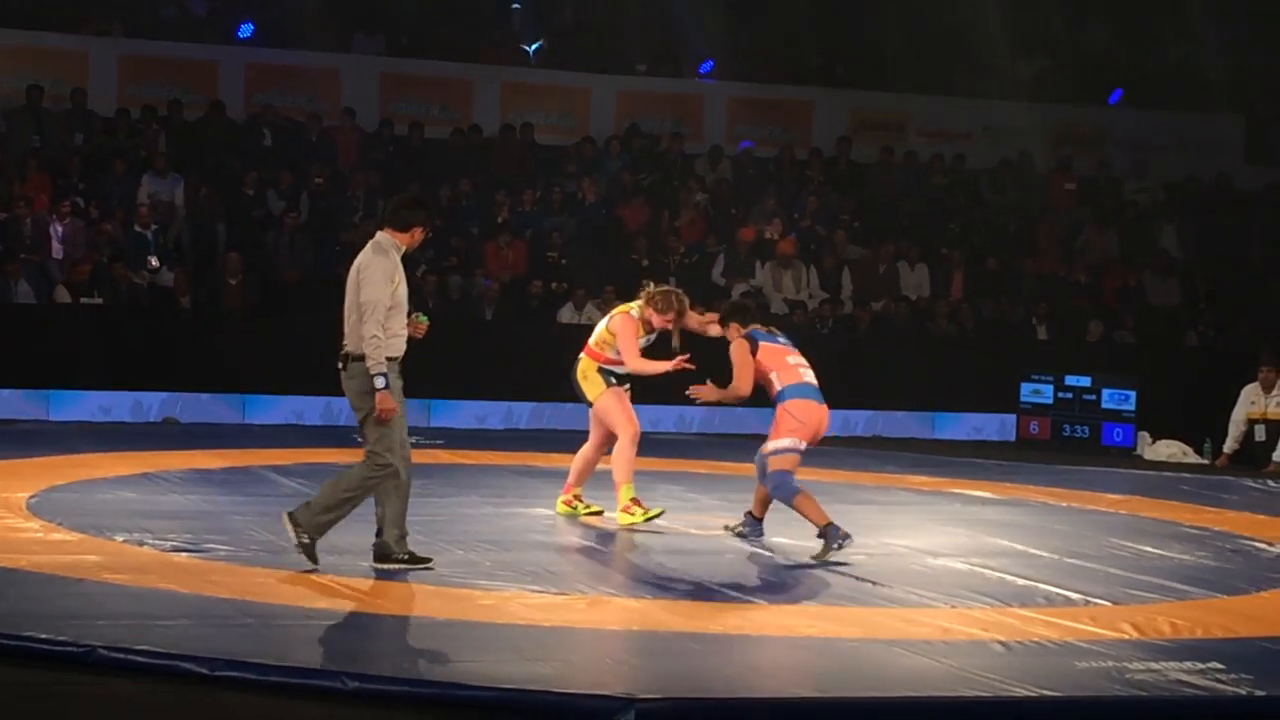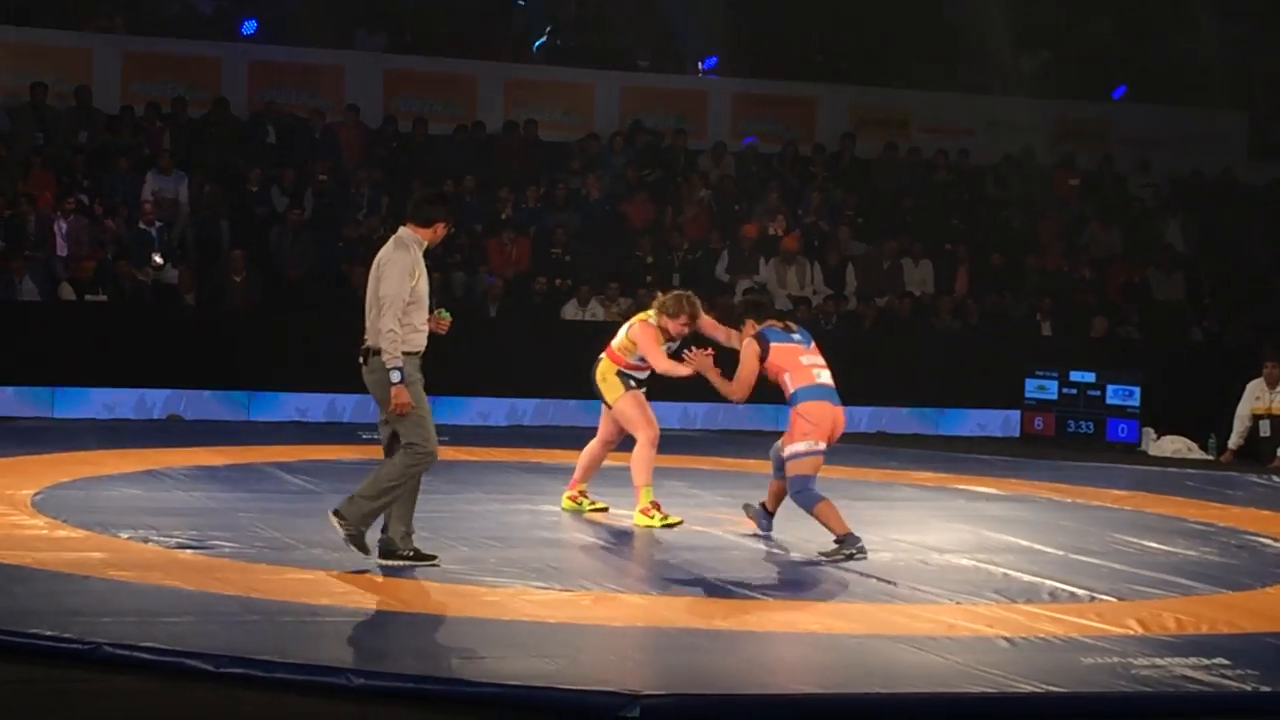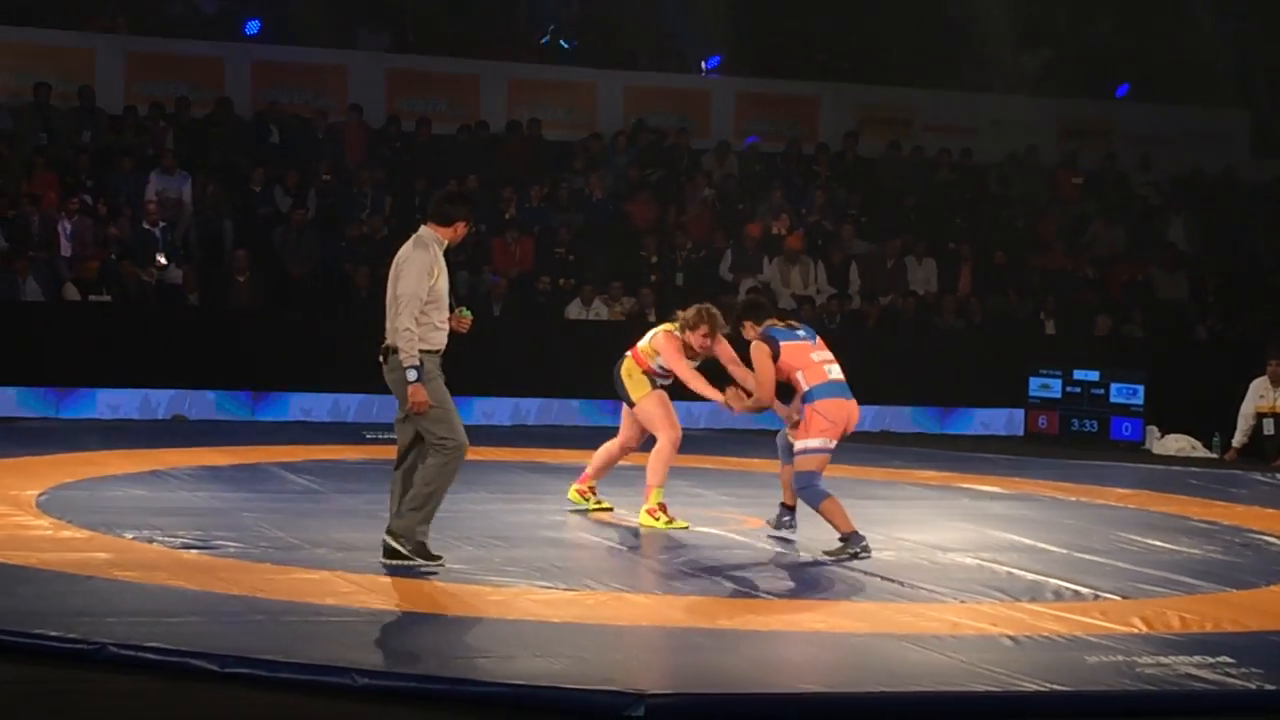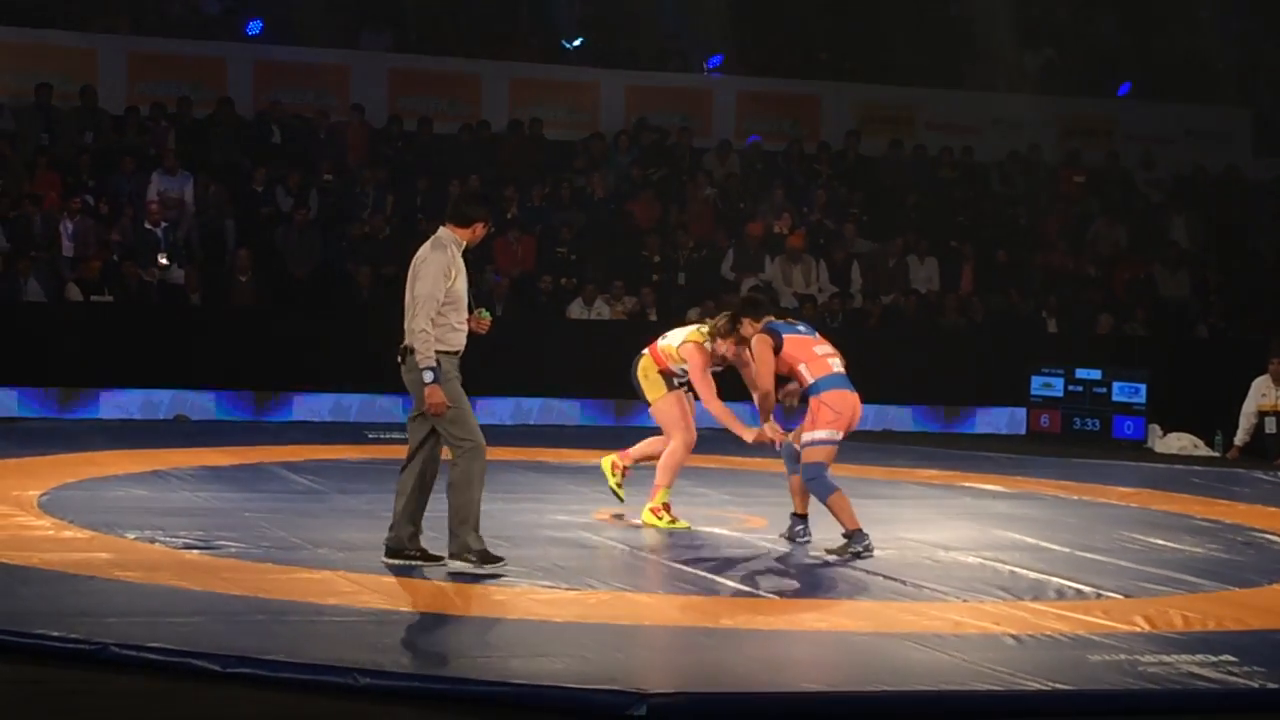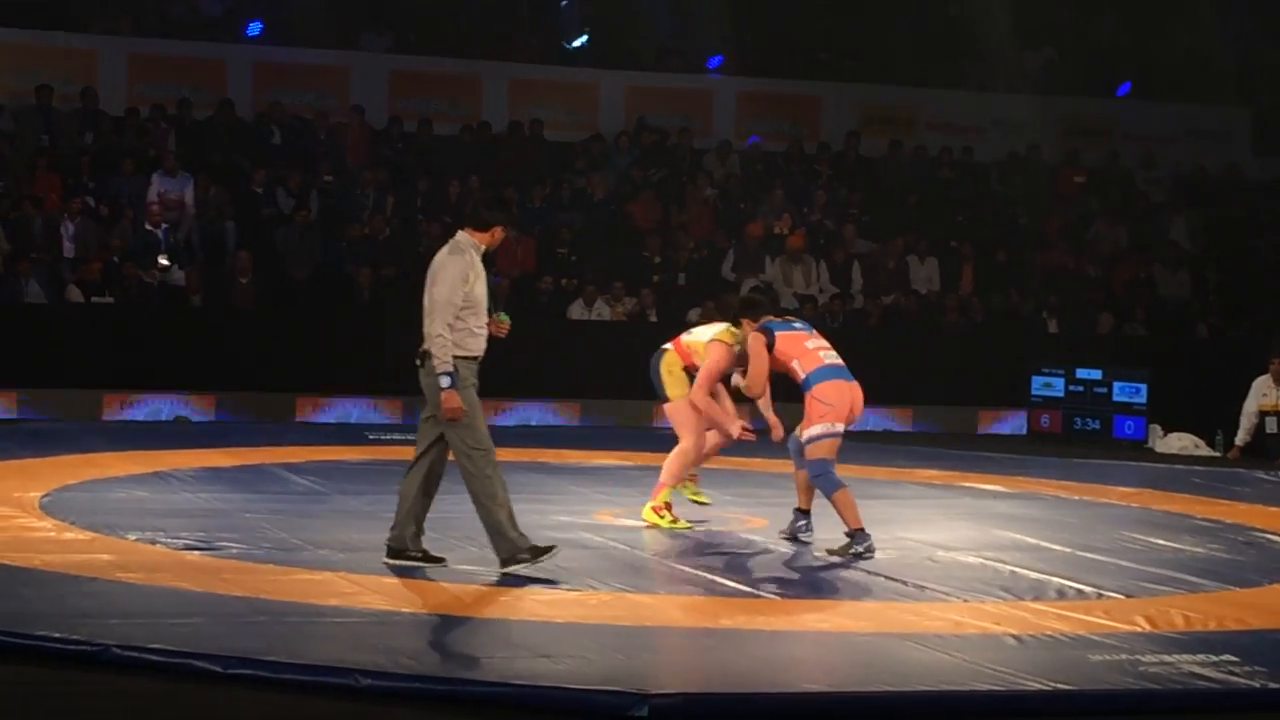
dt=0.1s
person 1, frame 1
left shoulder: (384, 257)
right shoulder: (379, 261)
left elbow: (375, 322)
right elbow: (370, 328)
left wrist: (404, 328)
right wrist: (382, 386)
left hip: (382, 370)
right hip: (372, 371)
left knee: (398, 460)
right knee: (383, 460)
left ankle: (391, 547)
right ankle: (307, 520)
person 1, frame 2
left shoulder: (407, 252)
right shoulder: (401, 255)
right elbow: (387, 323)
left wrist: (427, 323)
right wrist: (398, 381)
left hip: (401, 364)
right hip: (393, 366)
left knee: (403, 450)
right knee: (421, 448)
left ankle: (396, 543)
right ankle: (353, 512)
person 1, frame 3
left shoulder: (428, 252)
right shoulder: (420, 255)
right elbow: (404, 321)
left wrist: (447, 322)
right wrist: (415, 379)
left hip: (419, 364)
right hip: (414, 365)
left knee: (414, 454)
right knee: (451, 445)
left ankle: (404, 537)
right ankle: (405, 528)
person 1, frame 4
left shoulder: (448, 253)
right shoulder: (438, 255)
right elbow: (421, 323)
left wrist: (465, 323)
right wrist: (432, 381)
left hip: (438, 365)
right hip: (433, 366)
left knee: (423, 456)
right knee: (469, 447)
left ankle: (402, 542)
right ankle: (464, 544)
person 1, frame 5
left shoulder: (467, 257)
right shoulder: (455, 260)
right elbow: (439, 327)
left wrist: (489, 325)
right wrist: (449, 385)
left hip: (454, 370)
right hip: (451, 370)
left knee: (430, 457)
right knee: (479, 457)
left ankle: (403, 543)
right ankle: (513, 548)
person 2, frame 1
left shoulder: (742, 342)
right shoulder: (780, 338)
left elbow: (743, 390)
left wrist: (715, 395)
left hip: (796, 409)
right hip: (818, 410)
left knee: (780, 484)
right knee: (766, 461)
left ankle: (832, 531)
right ankle: (752, 523)
person 2, frame 2
left shoulder: (754, 342)
right shoulder: (801, 334)
left elbow: (737, 394)
left wrist: (709, 372)
left hip: (809, 411)
right hip: (834, 411)
left knee: (800, 490)
right knee: (781, 454)
left ankle: (850, 541)
right ankle: (766, 515)
person 2, frame 3
left shoulder: (760, 345)
right shoulder: (803, 329)
left elbow: (765, 399)
left wrist: (742, 405)
right wrist: (796, 405)
left hip: (824, 408)
right hip: (846, 404)
left knee: (806, 485)
right knee: (788, 440)
left ankle: (855, 540)
right ankle: (786, 515)
person 2, frame 4
left shoulder: (761, 338)
right shoulder: (800, 327)
left elbow: (765, 388)
left wrist: (766, 422)
left hip: (829, 400)
right hip: (849, 398)
left knee: (814, 477)
right knee: (792, 449)
left ankle: (858, 538)
right ankle: (799, 524)
person 2, frame 5
left shoulder: (758, 335)
right shoulder: (802, 325)
left elbow: (755, 389)
left wrist: (740, 383)
left hip: (826, 392)
right hip: (852, 389)
left knee: (821, 472)
right knee: (799, 444)
left ankle: (860, 537)
right ankle: (801, 521)
person 3, frame 1
left shoulder: (664, 315)
right shoulder: (626, 319)
left elbow: (704, 325)
right elbow: (636, 364)
left wrist: (723, 326)
right wrist: (665, 366)
left hip: (613, 374)
right hip: (593, 372)
left knee: (602, 441)
right knee: (630, 431)
left ankle: (569, 497)
right ankle: (628, 506)
person 3, frame 2
left shoulder: (679, 321)
right shoulder: (645, 328)
left elbow: (723, 334)
right elbow: (661, 365)
right wrist: (691, 369)
left hip: (631, 377)
right hip: (612, 375)
left knee: (607, 439)
right knee: (649, 434)
left ankle: (574, 493)
right ankle: (645, 508)
person 3, frame 3
left shoulder: (711, 339)
right shoulder: (668, 339)
left elbow: (738, 370)
right elbow: (689, 377)
right wrist: (721, 397)
left hip: (657, 377)
right hip: (635, 372)
left knee: (628, 440)
right knee: (671, 435)
left ankle: (582, 488)
right ankle: (651, 508)
person 3, frame 4
left shoulder: (732, 347)
right shoulder: (696, 349)
left elbow: (755, 385)
right elbow: (710, 401)
right wrist: (744, 431)
left hip: (672, 374)
right hip: (651, 372)
left knee: (678, 439)
right knee: (684, 438)
left ankle: (619, 461)
right ankle: (656, 508)
person 3, frame 5
right shoulder: (724, 349)
right elbow: (697, 394)
left wrist: (770, 417)
right wrist: (730, 422)
left hip: (692, 370)
right hip: (671, 366)
left knee: (727, 432)
right knee: (693, 441)
left ankle: (686, 475)
right ankle: (657, 506)
